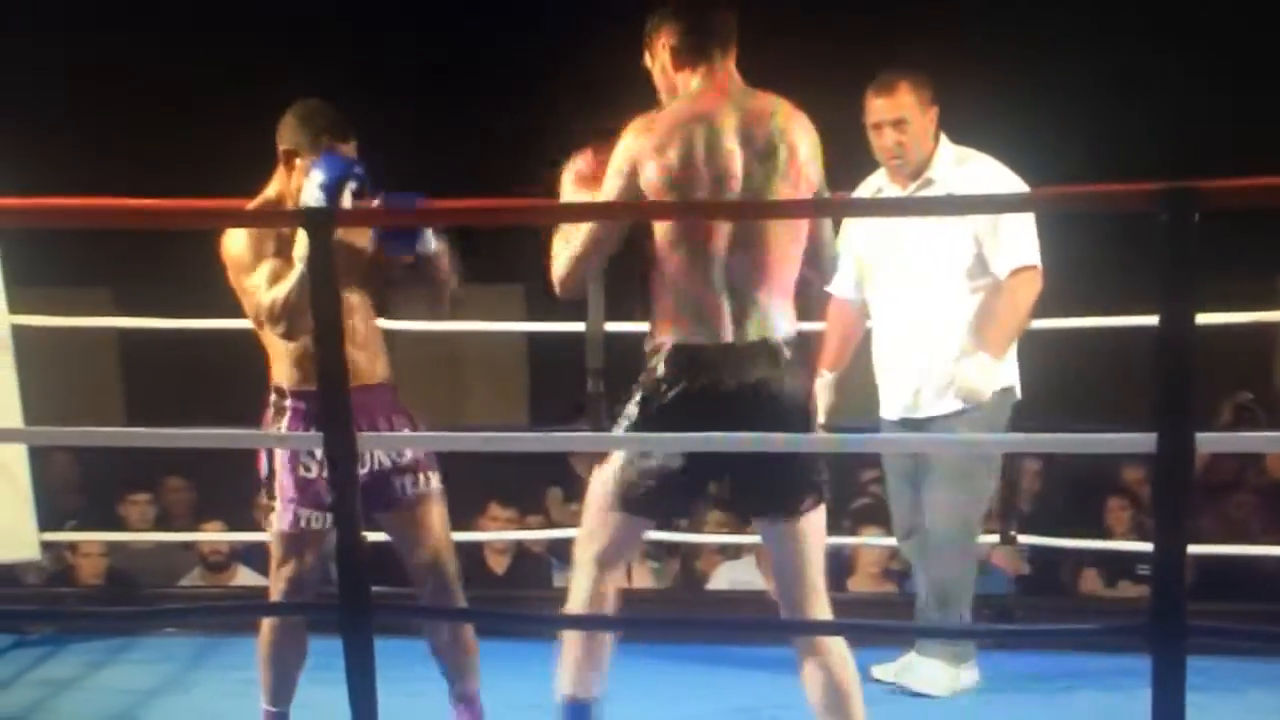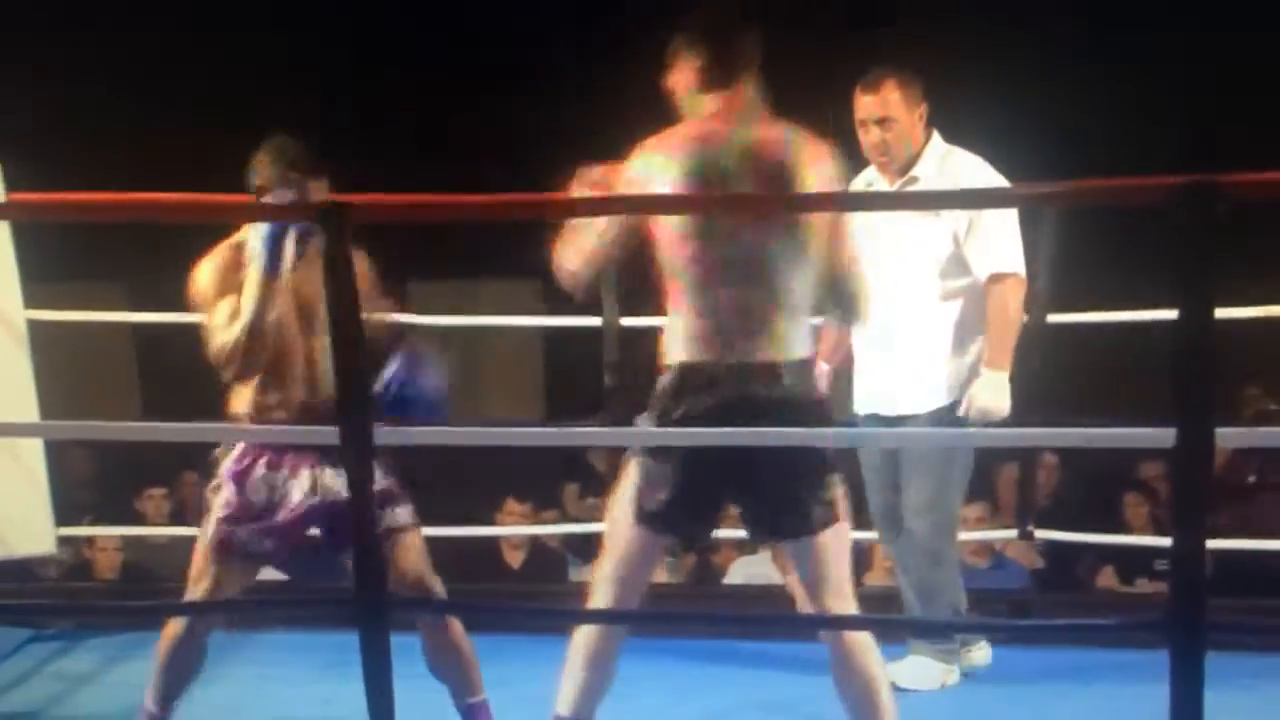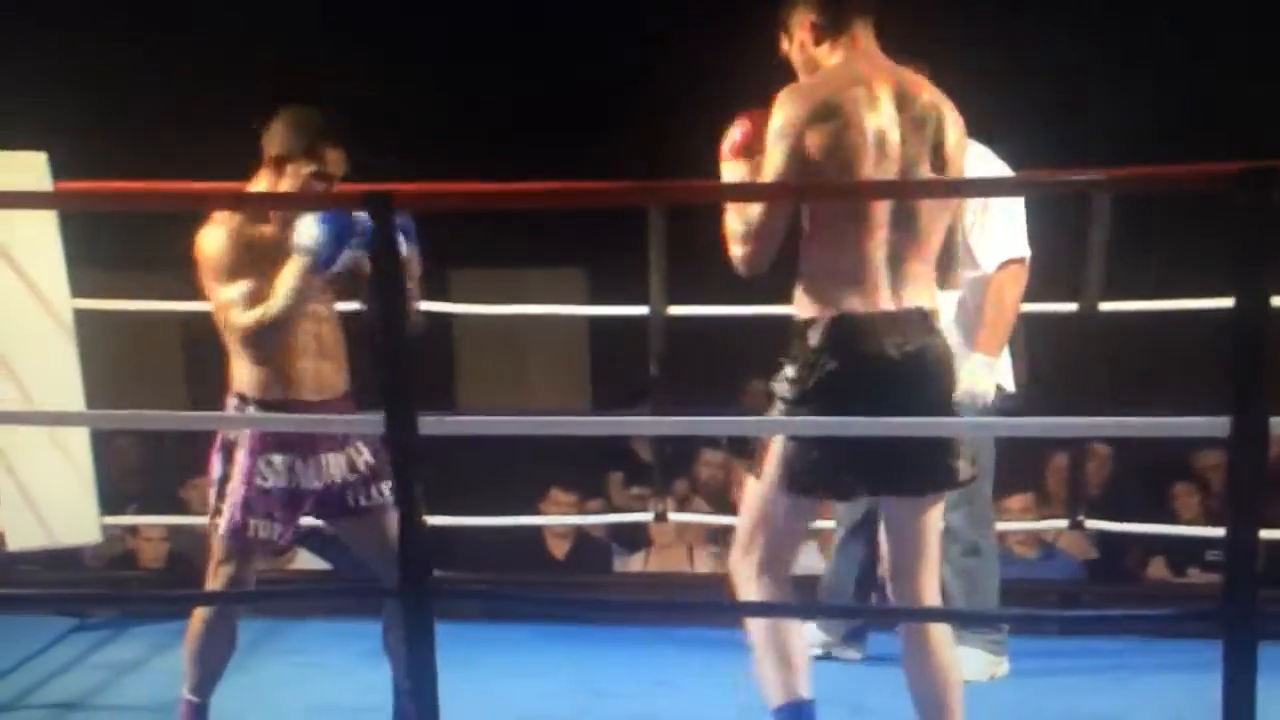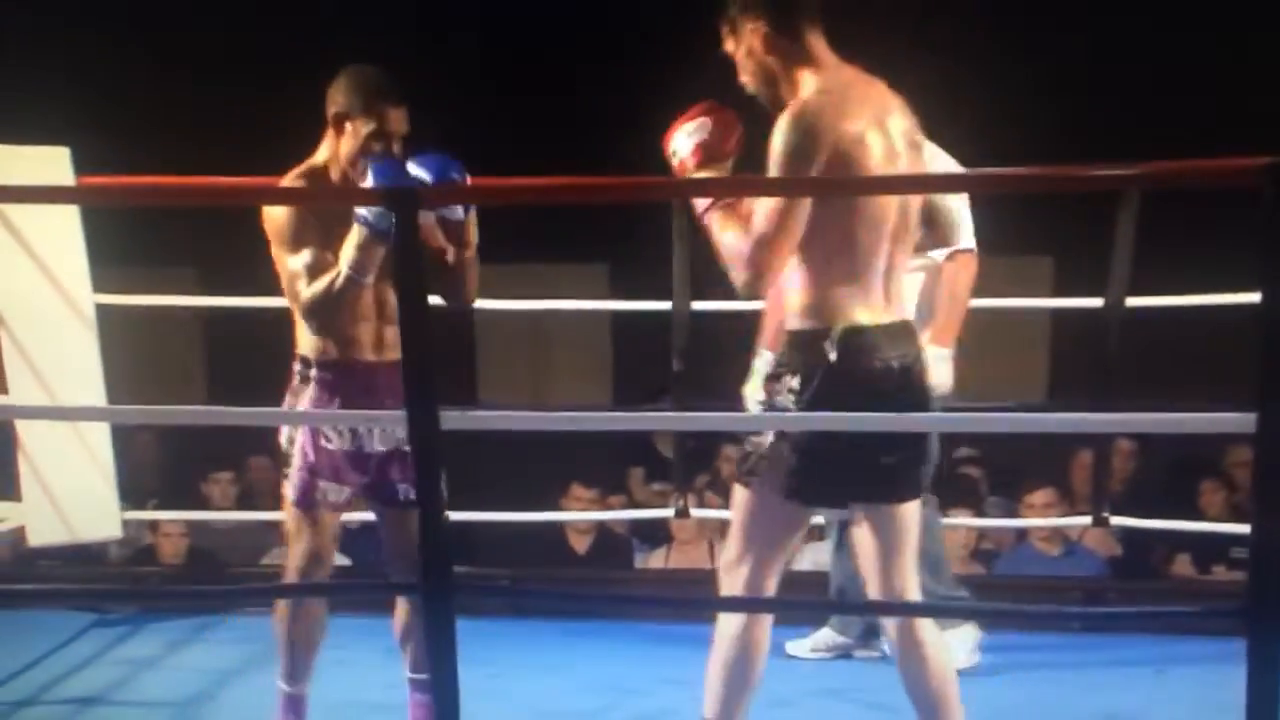
dt=0.4s
person 1, frame 1
left shoulder: (649, 142)
right shoulder: (797, 131)
left elbow: (569, 276)
left wrist: (579, 192)
left hip: (683, 385)
right hip: (775, 382)
left knee: (596, 556)
right knee: (807, 608)
person 1, frame 2
left shoulder: (657, 160)
right shoulder: (812, 160)
left elbow: (573, 270)
right elbow: (851, 303)
left wrist: (587, 200)
left hip: (695, 401)
right hip: (788, 401)
left knee: (612, 597)
right knee: (835, 609)
person 1, frame 3
left shoulder: (806, 105)
right shoulder: (940, 109)
left elbow: (748, 250)
left wrist: (735, 179)
left hip: (836, 353)
right hip: (920, 350)
left knee: (758, 559)
right knee: (919, 591)
person 1, frame 4
left shoulder: (808, 119)
right shoulder: (891, 106)
left elbow: (753, 272)
right elbow: (931, 230)
left wrist: (707, 191)
left hip: (830, 364)
right hip: (896, 357)
left knee: (746, 577)
right knee: (900, 593)
person 2, frame 1
right shoulder: (248, 236)
right elbow: (283, 321)
left wrist: (428, 245)
right wrist: (309, 228)
left hip: (380, 412)
right hip: (305, 423)
left knee: (440, 574)
right knee: (292, 589)
person 2, frame 2
left shoulder: (344, 261)
right shoulder: (218, 271)
left elbow: (383, 341)
right elbow: (235, 361)
left wrist: (408, 373)
right wrist: (263, 269)
left hip: (342, 451)
right hip: (264, 455)
left knee: (419, 592)
right knee: (201, 608)
person 2, frame 3
left shoulder: (330, 230)
right shoulder: (226, 237)
right elbow: (253, 338)
left wrist: (402, 259)
right wrist: (305, 262)
left hip: (340, 426)
right hip: (266, 433)
left knee: (404, 571)
right knee: (227, 589)
person 2, frame 4
left shoulder: (397, 190)
right shoulder: (293, 203)
left elbow: (458, 290)
right elbow: (318, 311)
left wrist: (460, 223)
right wrist: (367, 228)
left hip: (399, 397)
right hip: (330, 399)
left knee: (415, 565)
right knee: (307, 566)
person 3, frame 1
left shoulder: (984, 181)
right shoulder: (865, 199)
left elbow: (1024, 275)
right elbow: (848, 298)
left wrist: (991, 355)
right wrist: (826, 376)
left hip: (968, 392)
right hip: (900, 397)
left knee: (947, 522)
right knee: (916, 529)
left ankle: (943, 651)
right ankle: (947, 649)
person 3, frame 2
left shoulder: (970, 181)
right shoulder: (863, 191)
left elbow: (1006, 282)
left wrist: (994, 372)
right wrist: (825, 365)
left hip: (941, 391)
right hip: (874, 392)
left knee: (925, 520)
right knee: (895, 521)
left ankle: (937, 647)
right ankle: (957, 634)
person 3, frame 3
left shoulder: (977, 175)
left elbow: (1009, 270)
left wrist: (985, 358)
left hip: (955, 379)
left knee: (960, 511)
right knee: (858, 499)
left ankle: (979, 639)
right ankle: (841, 625)
person 3, frame 4
left shoulder: (928, 166)
left elbow: (960, 260)
right elbow: (789, 278)
left wrist: (941, 350)
right wrist: (765, 357)
left ankle: (948, 619)
right ankle: (854, 622)
